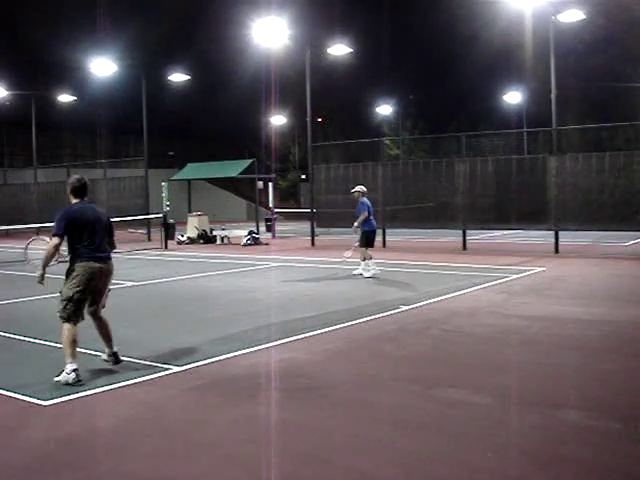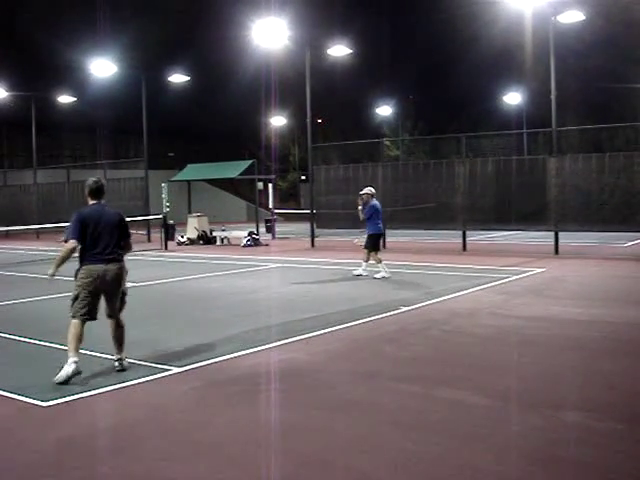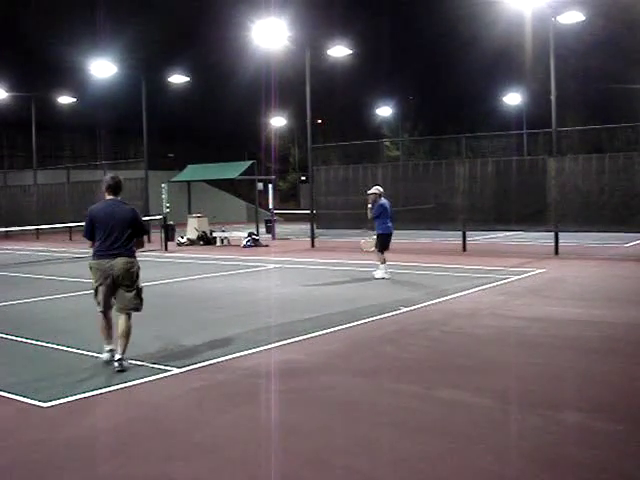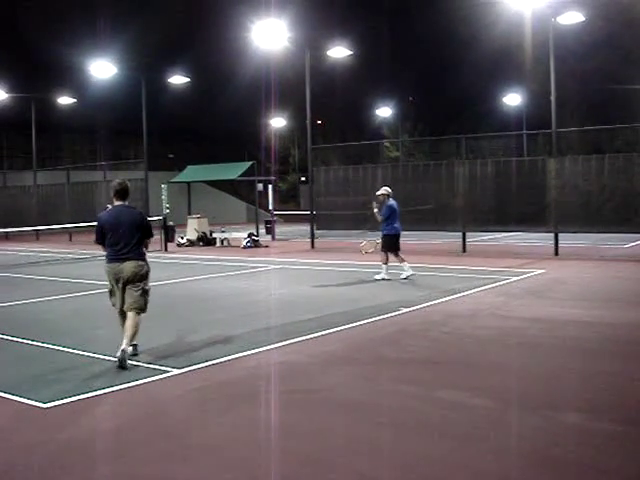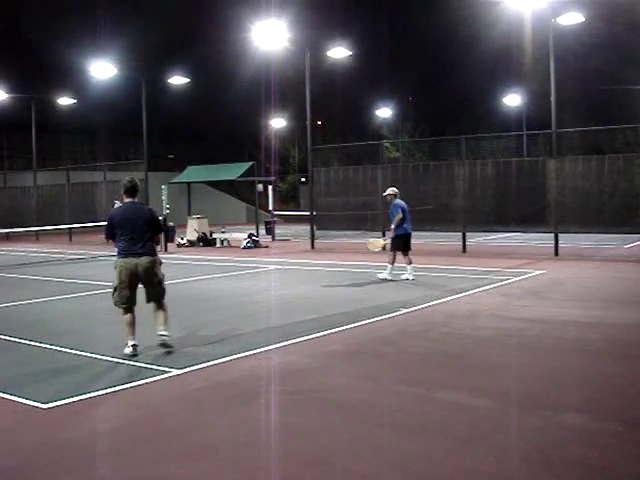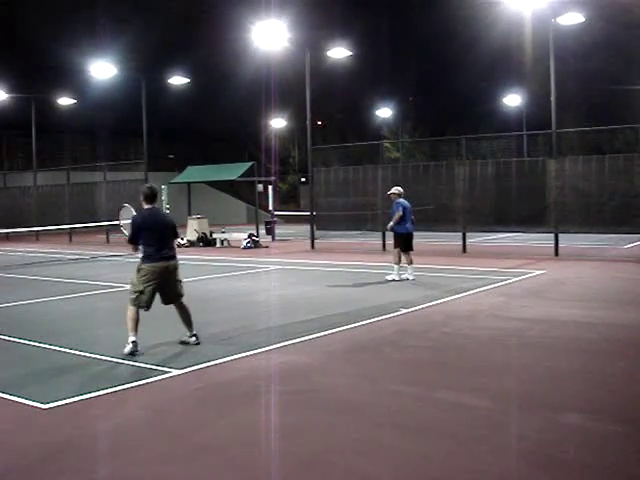
dt=0.3s
person 1, frame 1
left shoulder: (67, 213)
right shoulder: (101, 213)
left elbow: (55, 244)
right elbow: (112, 244)
left wrist: (43, 268)
left hip: (82, 267)
right hip: (105, 266)
left knee: (68, 319)
right knee: (96, 313)
left ankle: (71, 369)
right ankle: (111, 352)
person 1, frame 2
left shoulder: (80, 215)
right shoulder: (116, 215)
left elbow: (72, 245)
right elbow: (127, 246)
left wrist: (55, 267)
left hip: (89, 269)
right hip: (115, 268)
left knee: (78, 318)
right knee: (115, 316)
left ankle: (72, 362)
right ankle: (119, 359)
person 1, frame 3
left shoulder: (94, 211)
right shoulder: (131, 211)
left elbow: (90, 242)
right elbow: (140, 243)
left hip: (101, 263)
right hip: (126, 263)
left knee: (104, 310)
right knee: (124, 312)
left ankle: (109, 349)
right ankle: (119, 357)
person 1, frame 4
left shoulder: (103, 217)
right shoulder: (139, 215)
left elbow: (102, 245)
right elbow: (146, 245)
left hip: (114, 266)
right hip: (136, 265)
left knee: (122, 309)
right knee: (134, 310)
left ankle: (130, 345)
right ankle: (125, 346)
person 1, frame 5
left shoulder: (114, 214)
right shoulder: (149, 212)
left elbow: (113, 240)
right elbow: (157, 240)
left hip: (125, 261)
right hip: (148, 259)
left knee: (127, 307)
right knee: (158, 300)
left ankle: (132, 343)
right ankle: (162, 334)
person 1, frame 6
left shoulder: (138, 219)
right shoulder: (167, 218)
left elbow: (135, 247)
left hip: (151, 265)
right hip: (170, 263)
left knee: (134, 304)
right knee: (177, 301)
left ankle: (132, 342)
right ankle: (192, 335)
